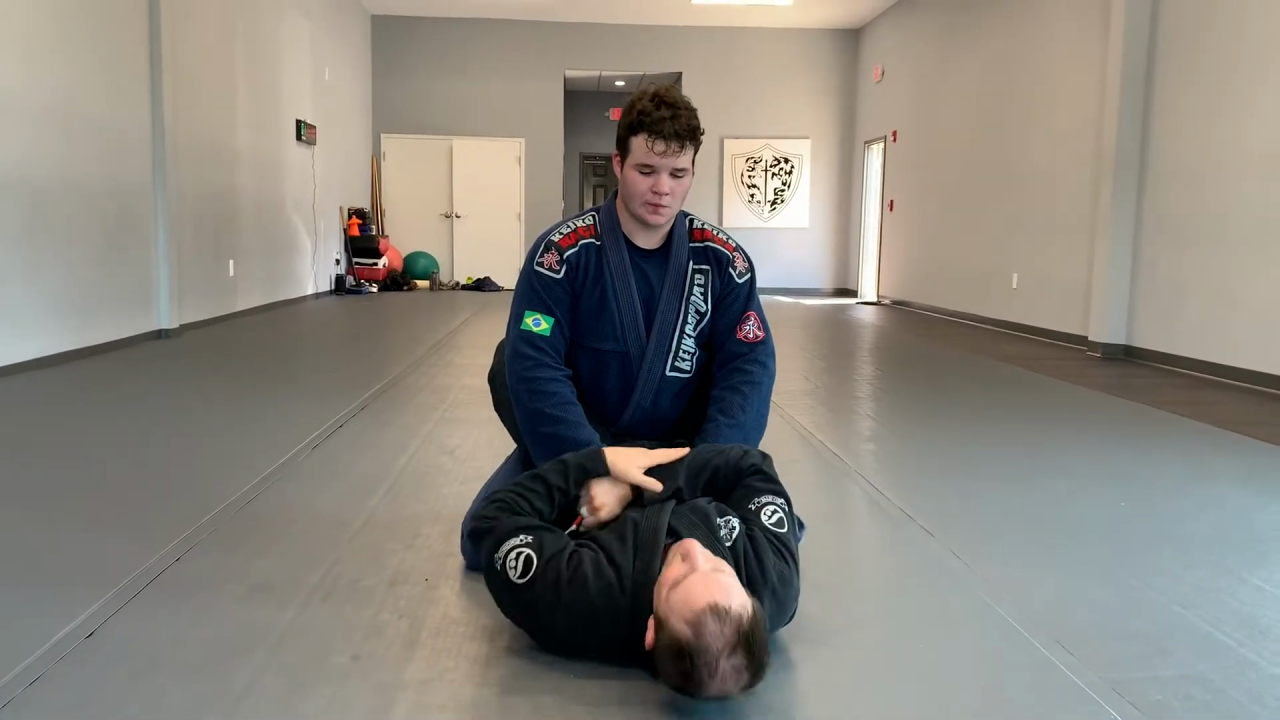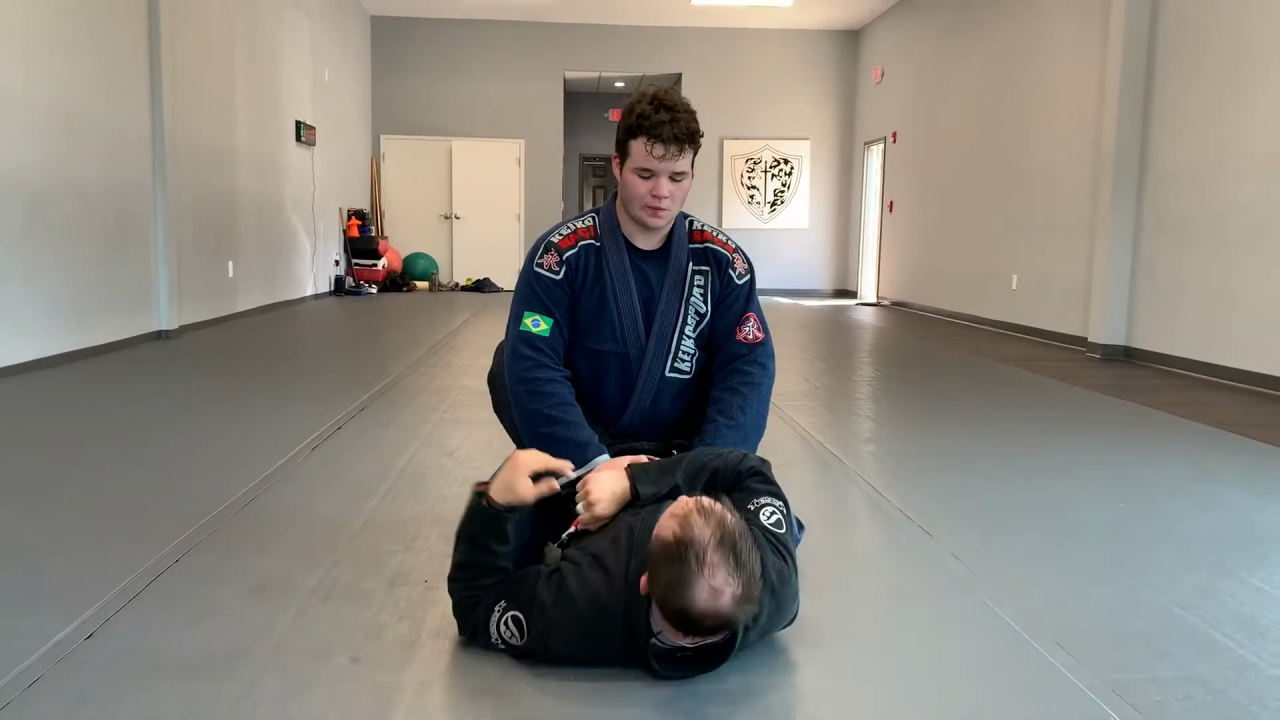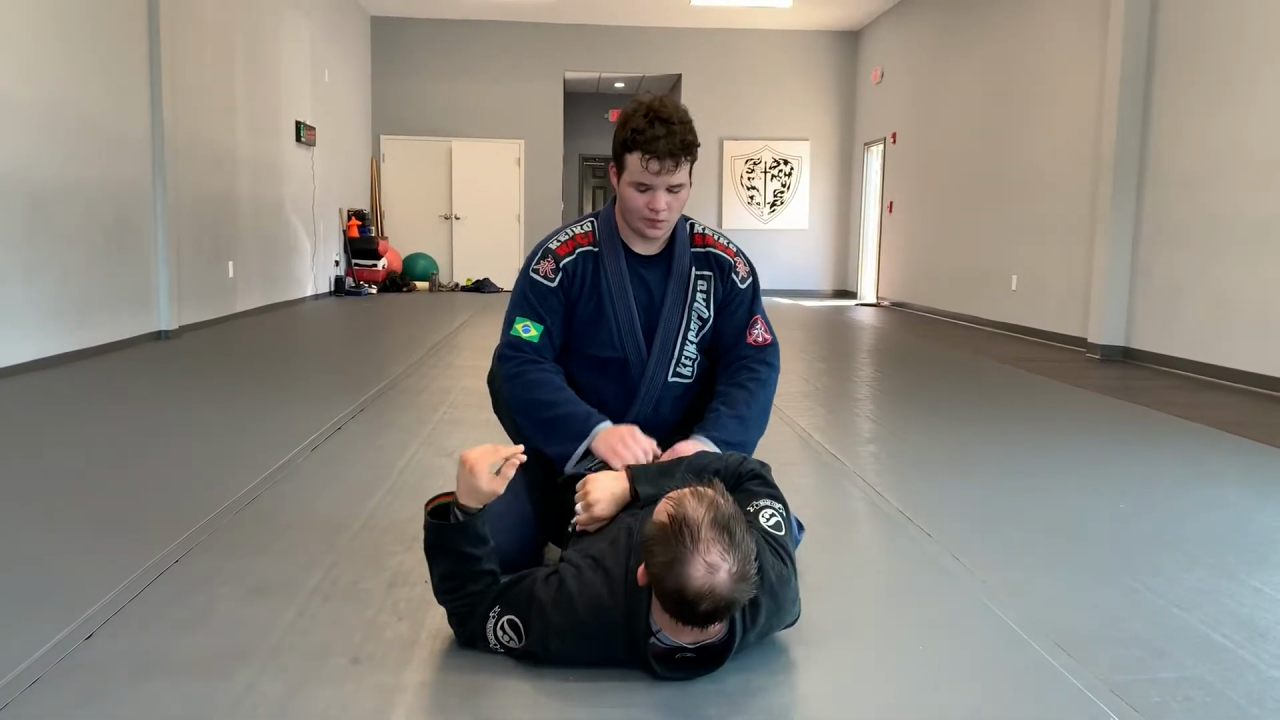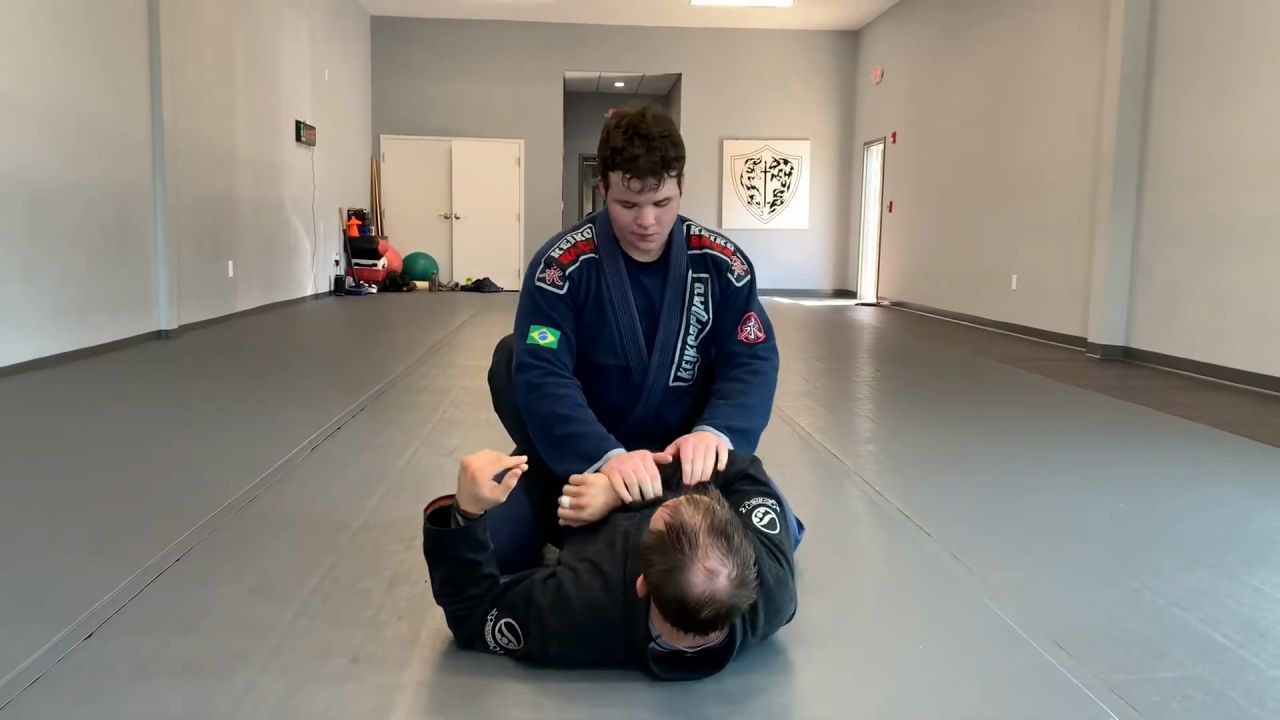
dt=0.3s
person 1, frame 1
left shoulder: (721, 258)
right shoulder: (563, 252)
left elbow: (748, 365)
right elbow: (533, 366)
left hip: (682, 446)
right hip: (576, 446)
person 1, frame 2
left shoulder: (723, 263)
right shoulder: (563, 254)
left elbow: (747, 370)
right elbow: (533, 367)
right wrist: (590, 465)
left hip: (685, 450)
right hip: (580, 435)
person 1, frame 3
left shoulder: (722, 263)
right shoulder: (562, 258)
left elbow: (754, 364)
right elbow: (521, 361)
left wrist: (710, 445)
right wrist: (595, 434)
left hip: (683, 451)
right hip: (578, 450)
right knee: (498, 544)
person 1, frame 4
left shoulder: (720, 262)
right shoulder: (564, 265)
left elbow: (752, 363)
right elbow: (542, 376)
left wrist: (714, 432)
right wrist: (606, 457)
left hip: (685, 451)
right hip: (587, 453)
right knee: (498, 545)
person 2, frame 1
left shoulder: (580, 606)
right shoulder: (774, 586)
left elbow: (497, 522)
right elbow: (750, 468)
left wrist: (596, 461)
right wrist: (634, 490)
person 2, frame 2
left shoulder: (580, 614)
right shoulder: (776, 588)
left elbow: (477, 607)
right elbow: (750, 472)
left wrist: (496, 501)
right wrist: (635, 481)
person 2, frame 3
left shoulder: (579, 616)
right shoulder: (775, 590)
left elbow: (472, 612)
right elbow: (749, 474)
left wrist: (465, 507)
right wrist: (633, 482)
person 2, frame 4
left shoulder: (578, 618)
right shoulder: (773, 590)
left elbow: (472, 613)
right elbow: (742, 472)
left wrist: (466, 511)
left hip: (592, 527)
